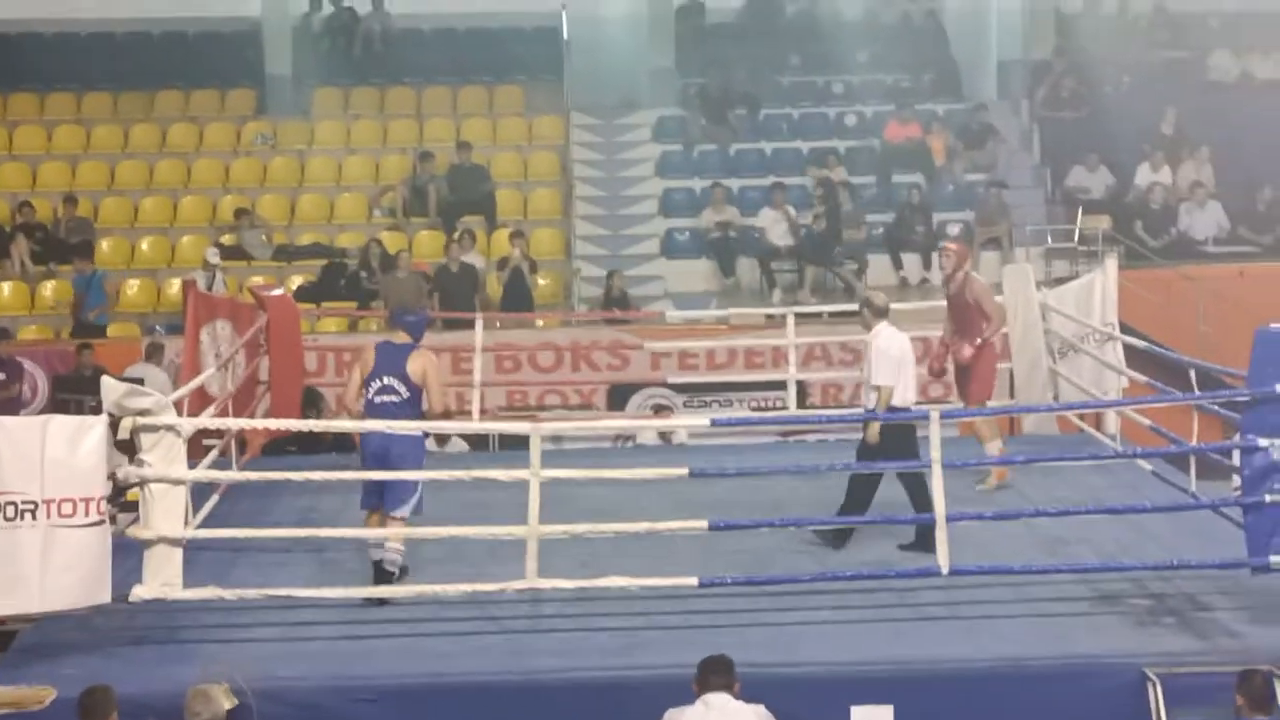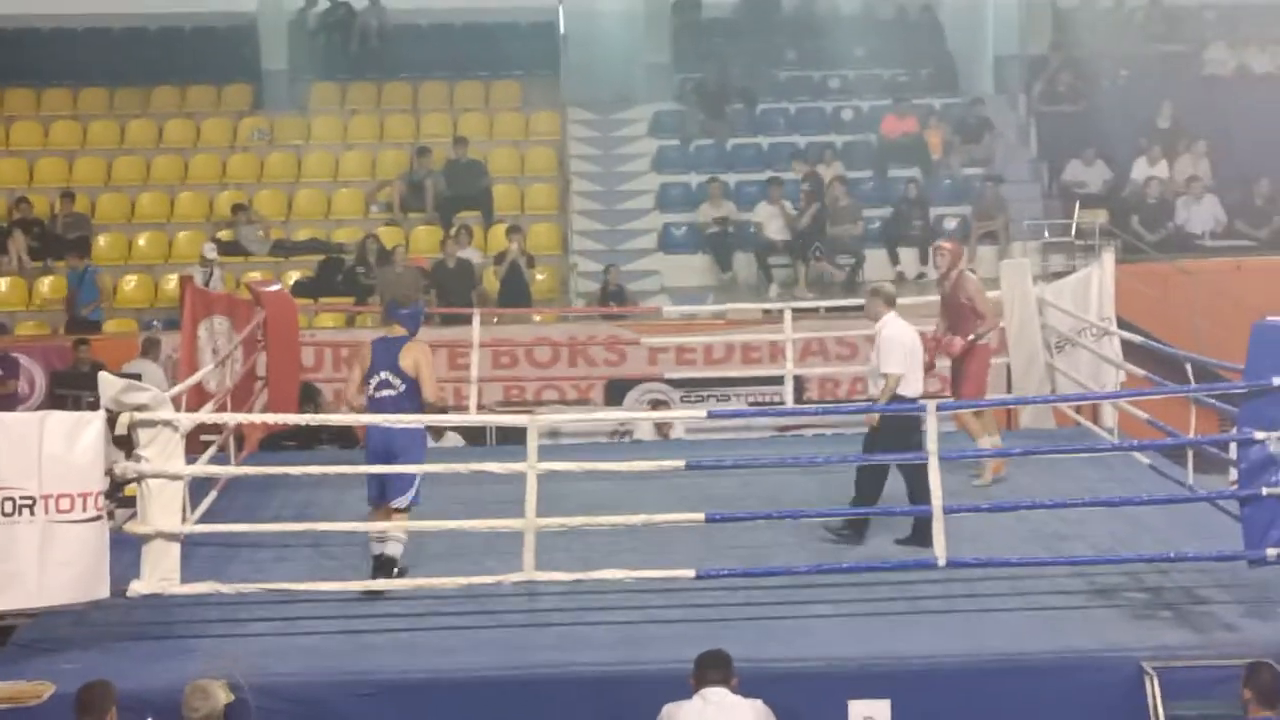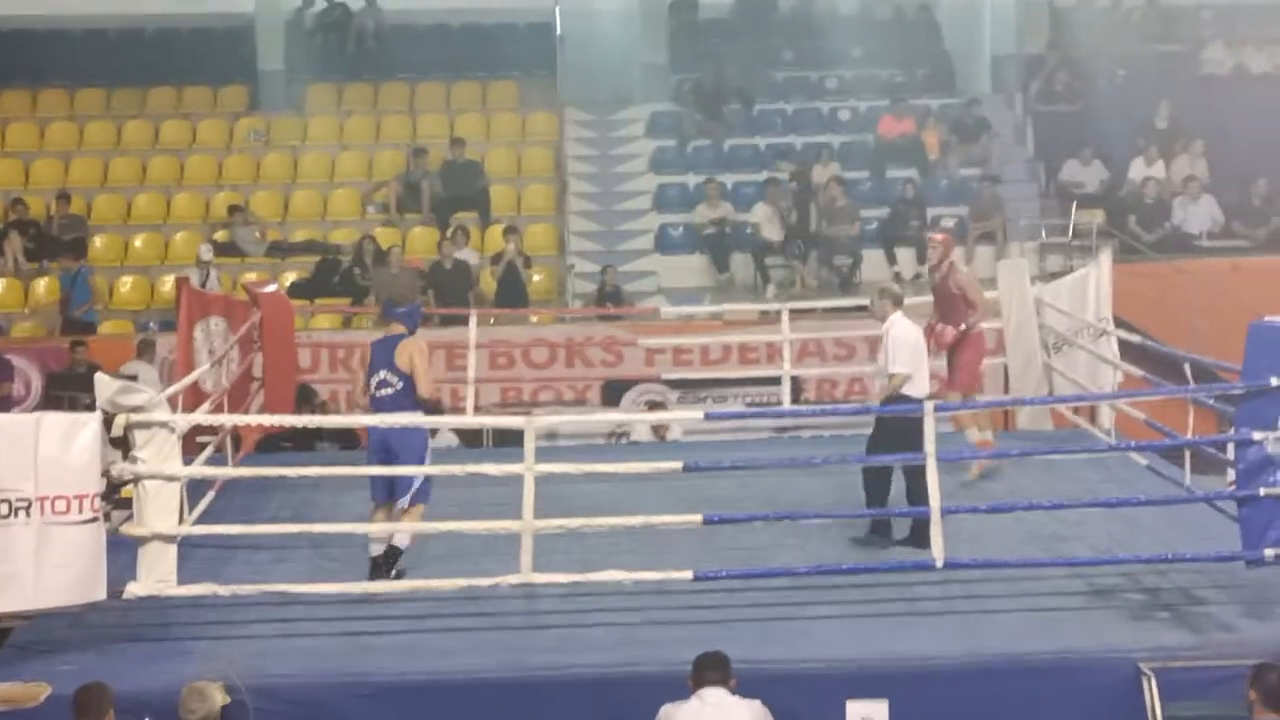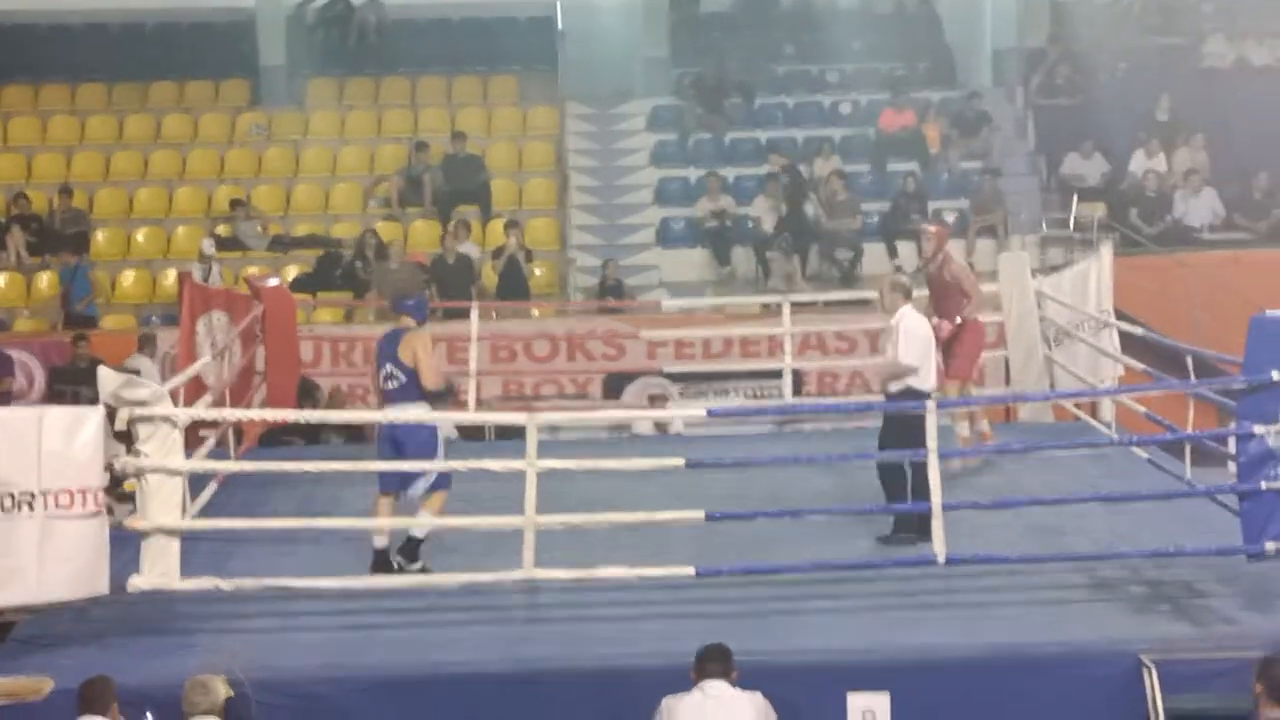
dt=0.1s
person 1, frame 1
left shoulder: (370, 352)
right shoulder: (424, 358)
left elbow: (350, 401)
right elbow: (438, 407)
right wrist: (423, 413)
left hip: (373, 438)
right hip: (406, 440)
left knee: (375, 509)
right knee: (398, 514)
left ankle: (380, 570)
right ankle: (388, 574)
person 1, frame 2
left shoulder: (368, 349)
right shoulder: (418, 349)
left elbow: (353, 397)
right elbow: (431, 397)
right wrist: (426, 407)
left hip: (377, 431)
right hip: (409, 433)
left knee: (380, 504)
right knee: (400, 506)
left ankle: (381, 565)
right ankle: (386, 568)
person 1, frame 3
left shoulder: (373, 348)
right shoulder: (413, 345)
left elbow: (366, 396)
right elbow: (425, 392)
right wrist: (434, 403)
left hip: (378, 429)
right hip: (409, 430)
left knee: (382, 503)
right knee: (415, 503)
left ankle: (378, 564)
right ankle: (388, 561)
person 1, frame 4
left shoulder: (383, 341)
right shoulder: (419, 337)
right elbow: (431, 383)
right wrist: (447, 387)
left hip: (389, 421)
right hip: (418, 422)
left knee: (388, 492)
right knee: (438, 487)
left ankle: (381, 558)
right ankle: (410, 551)
person 2, frame 1
left shoulder: (879, 342)
right shoulder: (900, 337)
left elbow: (885, 388)
left wrist: (875, 422)
left hip: (887, 415)
right hip: (904, 414)
left knee: (863, 475)
right knee: (913, 476)
left ankle: (841, 531)
right ankle: (927, 536)
person 2, frame 2
left shoulder: (889, 331)
right shoulder: (905, 327)
left elbow: (893, 375)
left wrist: (877, 408)
left hip: (893, 406)
right hip: (909, 405)
left knee: (870, 466)
right knee: (914, 469)
left ankle: (855, 527)
right ankle: (923, 531)
person 2, frame 3
left shoulder: (896, 330)
right shoulder: (907, 327)
left elbow: (901, 374)
left wrist: (880, 397)
left hip: (898, 405)
right hip: (911, 405)
left knee: (875, 464)
right knee: (914, 469)
left ankle: (880, 530)
right ankle: (921, 533)
person 2, frame 4
left shoulder: (907, 323)
right shoulder: (912, 320)
left elbow: (909, 366)
left wrist: (884, 376)
left hip: (905, 398)
right hip: (917, 398)
left knee: (889, 461)
right knee: (918, 463)
left ankle: (905, 526)
right ankle: (920, 525)
person 3, frame 1
left shoulder: (975, 285)
right shoulder: (949, 284)
left elbow: (998, 319)
left wrist: (977, 343)
right wrist: (942, 348)
left hip: (982, 352)
right hip: (963, 352)
left knee: (974, 412)
right knee: (977, 410)
left ankle: (997, 471)
right ankle: (1001, 466)
person 3, frame 2
left shoulder: (969, 284)
right shoulder: (943, 283)
left elbow: (992, 319)
left wrist: (968, 338)
right wrist: (935, 342)
left hip: (975, 350)
right hip: (960, 350)
left knee: (963, 411)
right knee: (978, 408)
left ankle: (992, 465)
right ankle: (996, 461)
person 3, frame 3
left shoulder: (959, 275)
right shoulder: (934, 274)
left elbow: (982, 308)
left wrist: (961, 328)
right wrist: (930, 328)
left hip: (968, 340)
right hip: (954, 341)
left knee: (954, 400)
right knee: (969, 399)
left ankle: (979, 457)
right ankle: (988, 452)
person 3, frame 4
left shoulder: (954, 266)
right shoulder: (929, 266)
left elbow: (977, 298)
left wrist: (956, 322)
left hip: (966, 330)
right hip: (950, 332)
left knee: (952, 391)
right knee: (963, 390)
left ankle: (962, 449)
right ankle: (987, 442)
